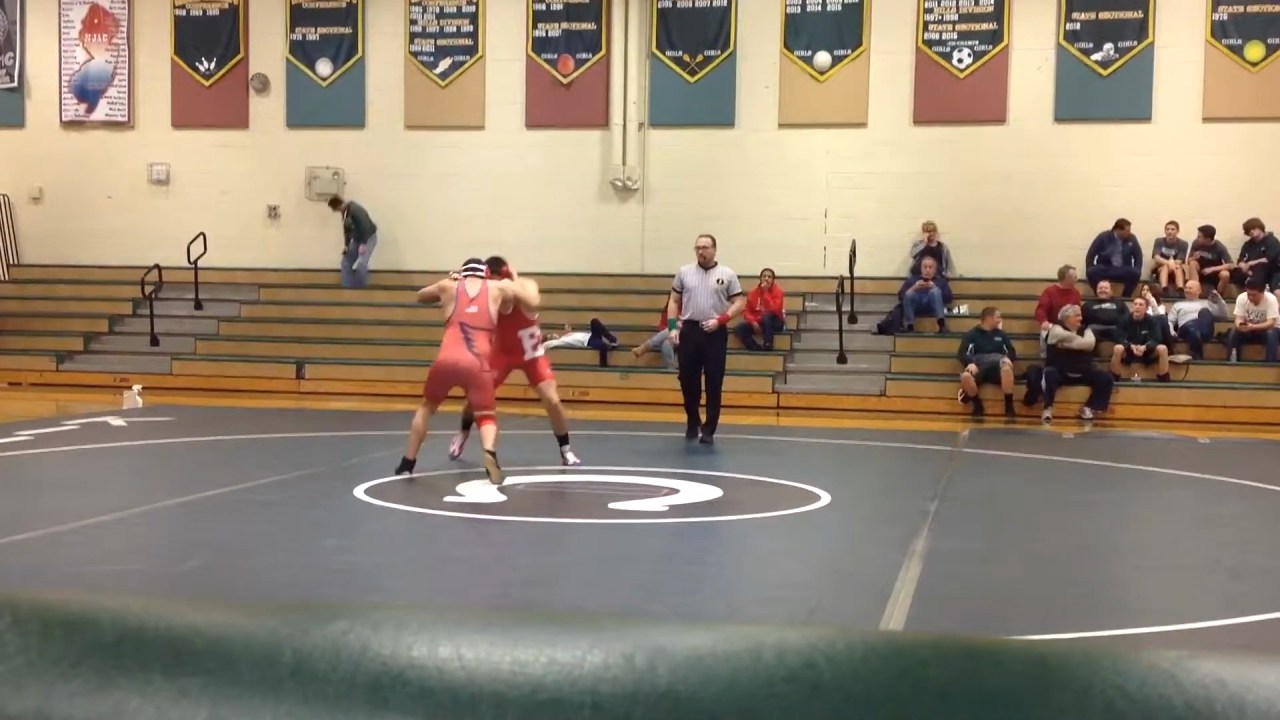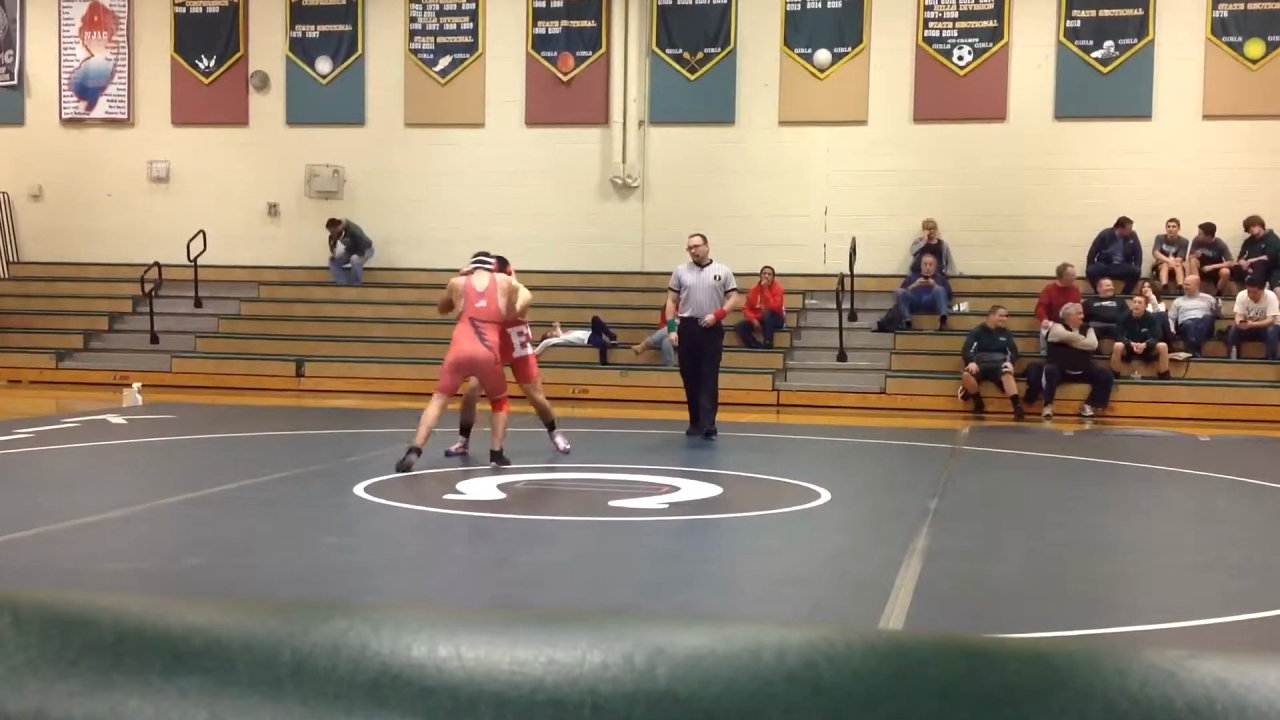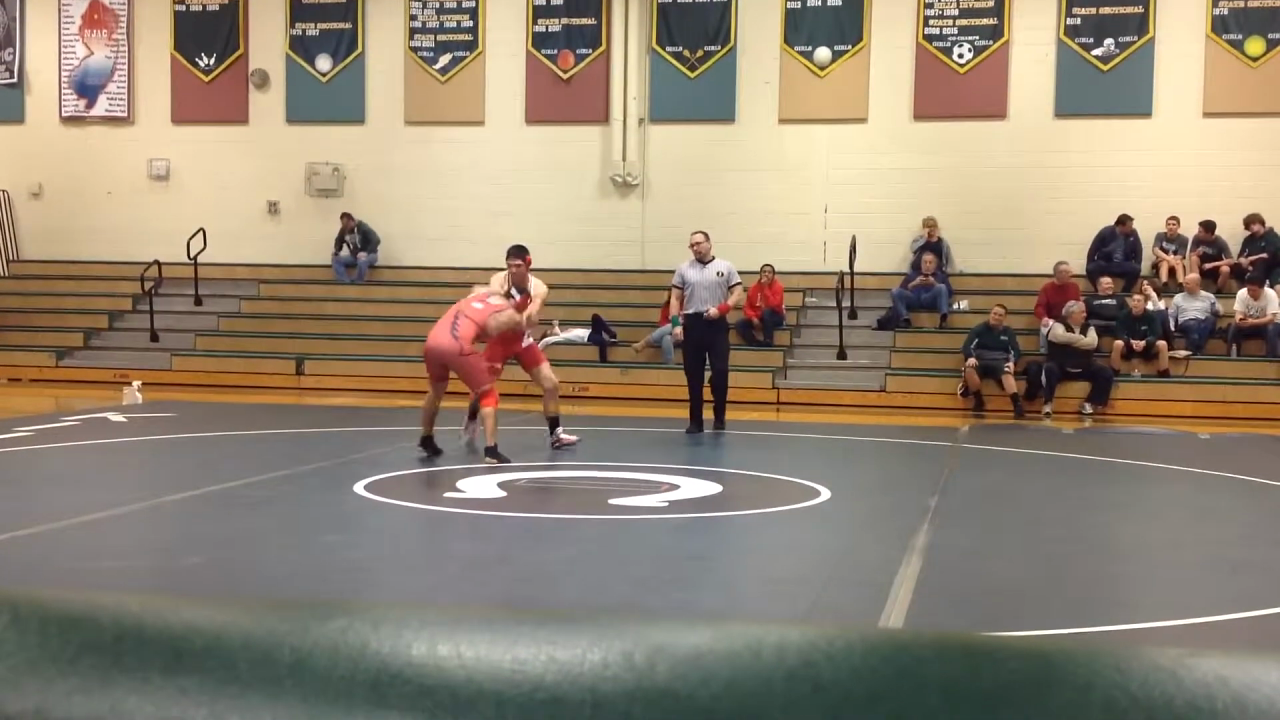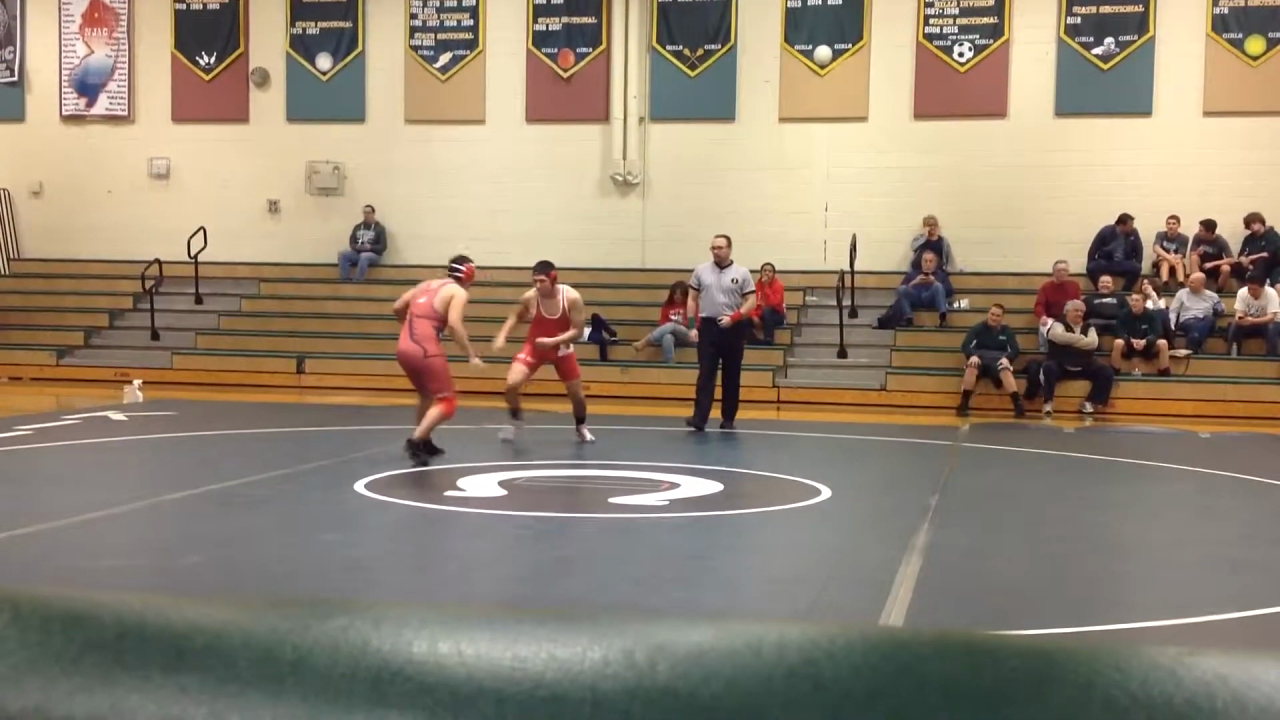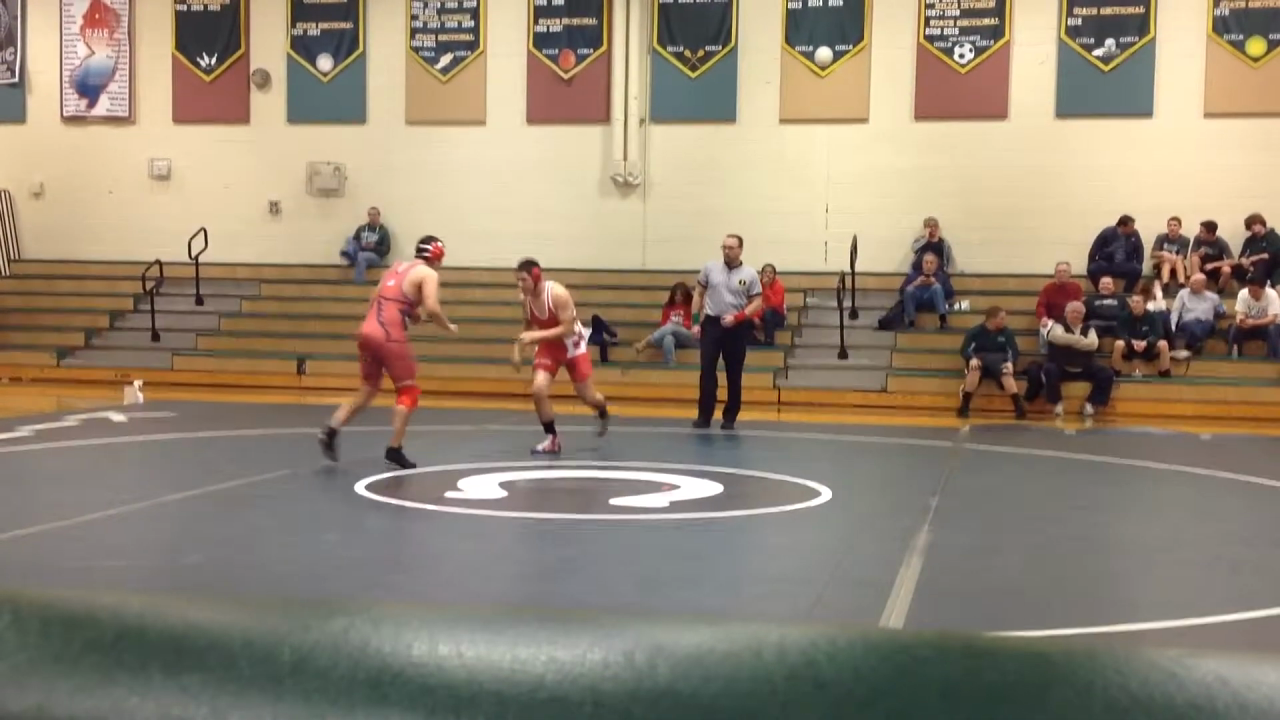
dt=0.4s
person 1, frame 1
left shoulder: (448, 286)
right shoulder: (497, 288)
left elbow: (420, 296)
right elbow: (533, 302)
right wrist: (513, 288)
left hip: (446, 360)
right hip: (477, 365)
left knee: (426, 407)
right knee: (486, 419)
left ankle: (408, 463)
right ankle: (489, 452)
person 1, frame 2
left shoulder: (457, 283)
right shoulder: (504, 282)
left elbow: (442, 309)
right elbow: (513, 313)
left hip: (460, 353)
right hip: (488, 356)
left knee: (437, 402)
right knee: (500, 402)
left ankle: (414, 451)
right ankle: (496, 454)
person 1, frame 3
left shoulder: (482, 293)
right shoulder: (513, 316)
right elbow: (523, 331)
left hip: (433, 343)
right hip: (457, 348)
left knee: (437, 390)
right knee: (488, 395)
left ankle: (427, 440)
right ankle: (491, 451)
person 1, frame 4
left shoulder: (425, 285)
right shoulder: (458, 292)
left elbow: (397, 308)
right elbow: (455, 325)
right wrist: (471, 355)
left hip: (403, 350)
right hip: (426, 352)
left knee: (426, 396)
right knee: (446, 403)
left ankle: (424, 444)
right ankle: (415, 442)
person 1, frame 5
left shoulder: (396, 268)
right shoulder: (429, 274)
right elbow: (432, 308)
right wrist: (448, 326)
left hip: (368, 332)
right hip: (391, 337)
left knee: (367, 390)
right knee: (408, 393)
left ankle: (331, 430)
right ankle: (394, 451)
person 2, frame 1
left shoulder: (727, 275)
right shoulder: (684, 272)
left elbow: (739, 303)
right elbow: (674, 301)
left wrist: (720, 320)
right wrist: (672, 327)
left hip: (715, 333)
right hip: (689, 331)
left knee: (713, 383)
right knee: (688, 380)
left ankle: (708, 430)
right ankle: (693, 423)
person 2, frame 2
left shoulder: (723, 271)
right shoulder: (680, 272)
left elbow: (733, 298)
right elbow: (671, 302)
left wrist: (716, 315)
right wrist: (671, 328)
left hip: (712, 329)
right hip: (687, 328)
left knee: (709, 376)
right knee: (690, 377)
left ankle: (708, 423)
right ankle: (695, 423)
person 2, frame 3
left shoulder: (726, 267)
right shoulder: (683, 269)
left elbow: (738, 294)
right elbow: (675, 299)
left wrist: (720, 310)
right wrist: (675, 323)
left hip: (717, 325)
right hip: (692, 324)
left knee: (720, 371)
right knee: (693, 375)
left ankle: (719, 416)
right ankle: (695, 422)
person 2, frame 4
left shoulder: (742, 273)
right shoulder: (701, 271)
left elbow: (752, 301)
right elbow: (692, 299)
left wrist: (734, 318)
left hip: (733, 328)
right hip: (707, 326)
left knee: (731, 375)
right knee: (706, 373)
left ankle: (728, 418)
right ankle: (700, 418)
person 2, frame 5
left shoulder: (750, 274)
right shoulder: (710, 268)
left elbow: (757, 303)
right elbow: (698, 294)
left wrist: (737, 317)
right wrist: (696, 321)
left hip: (736, 328)
right hip: (711, 324)
left knee: (734, 375)
right knee: (707, 371)
left ankle: (729, 418)
right ankle: (704, 416)
person 3, frame 1
left shoulder: (527, 286)
left elbow: (534, 304)
left wrist: (514, 285)
left hip: (531, 353)
right hip: (502, 352)
left knee: (552, 402)
left ankle: (566, 450)
right ankle: (463, 434)
person 3, frame 2
left shoulder: (520, 292)
right wrist: (466, 275)
left hip: (520, 350)
left knee: (537, 400)
right knee: (471, 393)
left ankle: (555, 433)
right ankle: (463, 442)
person 3, frame 3
left shoulder: (539, 288)
right shoulder: (499, 279)
left elbow: (532, 319)
right elbow: (490, 293)
left hip: (523, 341)
right hip: (499, 340)
left knee: (550, 385)
left ankle: (556, 434)
right ankle: (471, 422)
person 3, frame 4
left shoulder: (572, 297)
right shoulder: (529, 297)
left elbow: (578, 331)
right elbow: (514, 316)
left wrist: (552, 341)
right wrist: (502, 335)
left hip: (562, 348)
right hip: (534, 346)
left knee: (577, 395)
right knee: (512, 384)
left ankle: (580, 427)
right ankle: (515, 420)
person 3, frame 5
left shoulder: (557, 293)
right shoulder: (525, 298)
left elbow: (568, 328)
left wrist: (535, 335)
right wrist: (518, 349)
left hip: (573, 346)
right hip: (548, 346)
left knee: (588, 396)
right knee: (538, 391)
left ankle: (604, 415)
right ankle: (552, 439)
